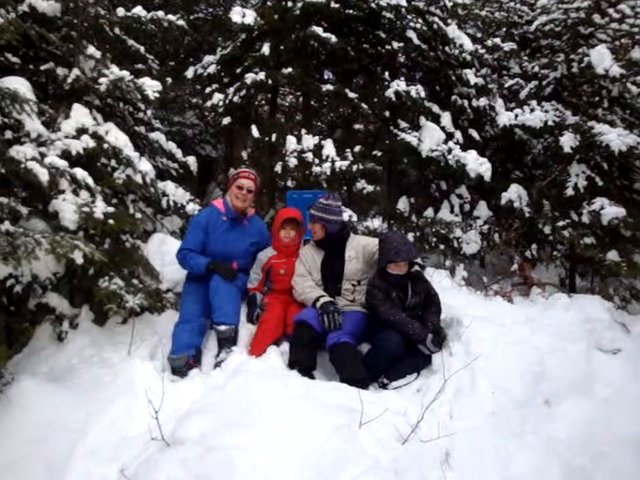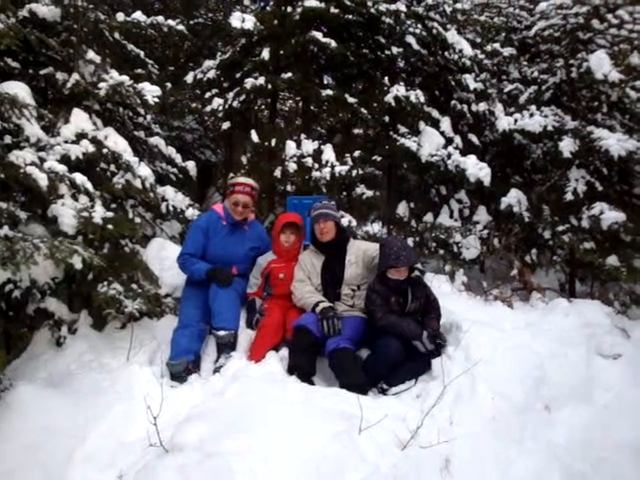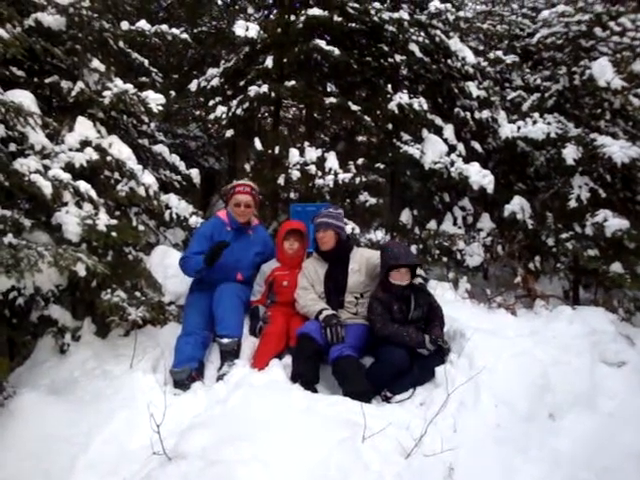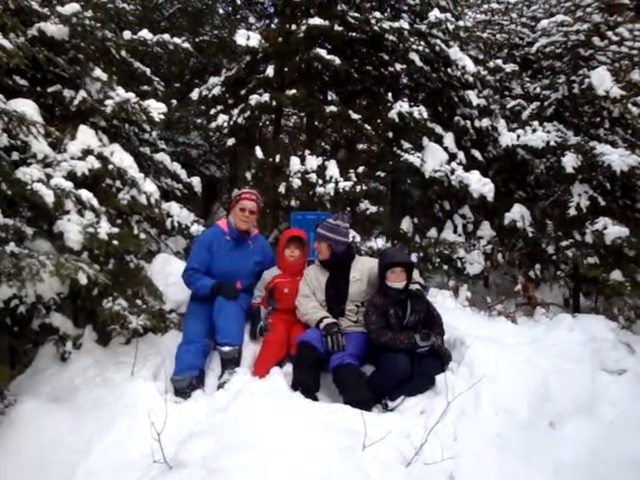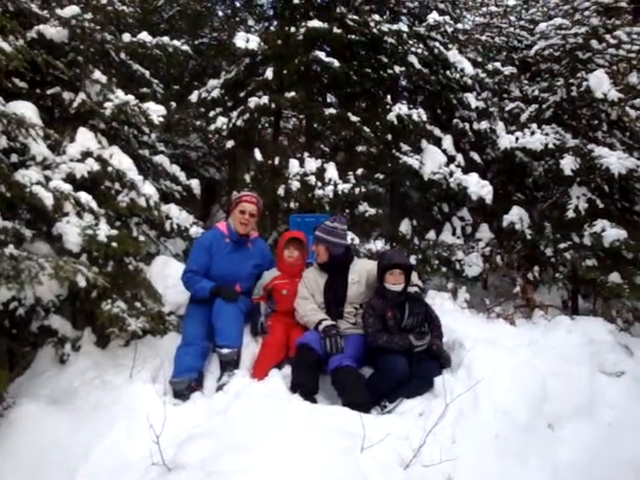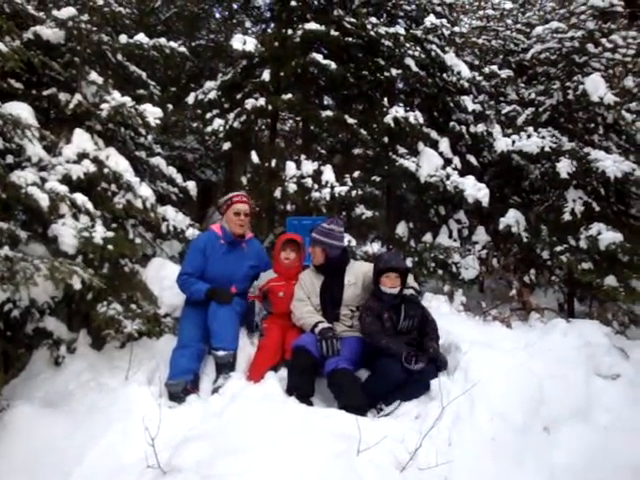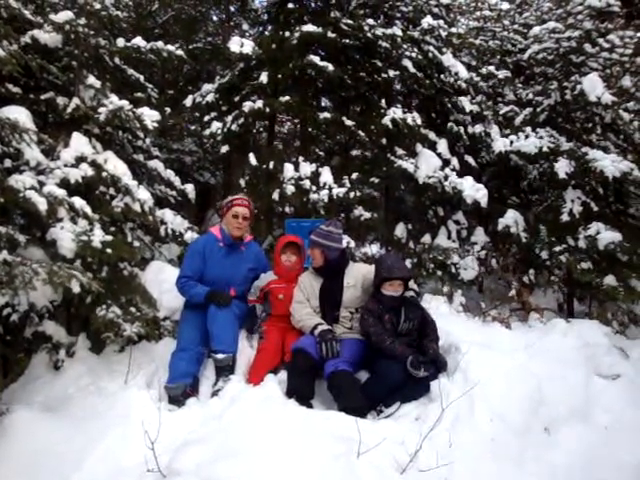
dt=0.7s
person 1, frame 1
left shoulder: (257, 226)
right shoulder: (206, 217)
right elbow: (185, 255)
right wrist: (211, 265)
left hip: (235, 281)
right hip: (202, 278)
left knee: (221, 281)
right knee: (192, 316)
left ankle: (226, 339)
right ankle: (183, 361)
person 1, frame 2
left shoulder: (257, 231)
right shoulder: (206, 221)
right elbow: (186, 259)
right wrist: (211, 271)
left hip: (235, 285)
right hip: (201, 282)
left knee: (222, 288)
right knee: (191, 320)
left ankle: (225, 343)
right ankle: (182, 366)
person 1, frame 3
left shoulder: (261, 236)
right shoulder: (210, 227)
right elbow: (187, 263)
right wrist: (208, 259)
left hip: (239, 292)
right hip: (206, 289)
left knee: (227, 292)
right knee: (195, 328)
left ankle: (229, 353)
right ankle: (185, 374)
person 1, frame 4
left shoulder: (261, 245)
right shoulder: (210, 237)
right elbow: (191, 275)
right wrist: (216, 287)
left hip: (239, 301)
right hip: (206, 298)
left knee: (226, 304)
right knee: (195, 336)
left ankle: (230, 361)
right ankle: (186, 382)
person 1, frame 5
left shoulder: (260, 247)
right shoulder: (210, 239)
right elbow: (190, 277)
right wrist: (216, 289)
left hip: (238, 303)
right hip: (205, 300)
left knee: (225, 305)
right knee: (194, 339)
left ankle: (229, 364)
right ankle: (184, 383)
person 1, frame 6
left shoulder: (255, 248)
right shoulder: (204, 241)
right elbow: (185, 279)
right wrist: (210, 292)
left hip: (235, 305)
right hip: (201, 303)
left knee: (222, 309)
right knee: (190, 341)
left ankle: (225, 366)
right ankle: (180, 386)
person 1, frame 7
left shoulder: (254, 251)
right shoulder: (203, 244)
right elbow: (184, 282)
right wrist: (209, 295)
left hip: (234, 308)
right hip: (200, 305)
left knee: (221, 311)
right knee: (189, 344)
left ankle: (224, 369)
right ankle: (179, 389)
person 2, frame 1
left shoulder: (361, 245)
right shoulder: (307, 252)
right elbow: (301, 284)
right wrist: (323, 302)
left hip: (354, 310)
right hip: (324, 312)
left knee: (338, 339)
right knee: (306, 319)
left ankle: (356, 386)
right ankle: (299, 376)
person 2, frame 2
left shoulder: (360, 249)
right shoulder: (306, 257)
right elbow: (300, 289)
right wrist: (322, 307)
left hip: (353, 314)
right hip: (322, 317)
left knee: (337, 345)
right knee: (305, 324)
left ankle: (355, 392)
right ankle: (298, 380)
person 2, frame 3
left shoulder: (364, 258)
right shoulder: (310, 264)
right elbow: (305, 297)
right wrist: (326, 315)
left hip: (356, 322)
right hip: (326, 324)
left knee: (341, 352)
right knee: (309, 331)
left ankle: (359, 399)
right ankle: (302, 388)
person 2, frame 4
left shoulder: (365, 266)
right shoulder: (312, 272)
right elbow: (306, 304)
right wrist: (326, 323)
left hip: (357, 330)
right hip: (326, 332)
left knee: (342, 361)
right knee: (309, 341)
left ankle: (360, 408)
right ankle: (303, 397)
person 2, frame 5
left shoulder: (364, 268)
right shoulder: (311, 275)
right elbow: (304, 307)
right wrist: (325, 326)
left hip: (356, 333)
right hip: (325, 335)
left knee: (340, 363)
right knee: (309, 342)
left ankle: (359, 409)
right ankle: (302, 399)
person 2, frame 6
left shoulder: (361, 271)
right shoulder: (307, 277)
right elbow: (301, 309)
left wrist: (409, 290)
right wrist: (321, 328)
left hip: (352, 336)
right hip: (321, 336)
left knee: (337, 366)
right knee: (304, 346)
left ankle: (354, 411)
right ankle: (298, 401)
person 2, frame 7
left shoulder: (360, 272)
right shoulder: (306, 279)
right elbow: (300, 311)
right wrist: (321, 330)
left hip: (352, 337)
right hip: (320, 338)
left knee: (336, 368)
right knee: (303, 349)
left ankle: (354, 414)
right ankle: (297, 403)
person 3, frame 1
left shoulder: (417, 277)
right shoulder: (377, 285)
left elbow: (433, 302)
right elbow: (391, 316)
left wrist: (430, 327)
right wrist: (421, 335)
left hip: (415, 328)
right hip: (386, 330)
left knee: (437, 338)
right knee: (393, 344)
left ankle: (390, 375)
person 3, frame 2
left shoulder: (417, 282)
right shoulder: (376, 289)
left elbow: (432, 307)
right elbow: (384, 320)
left wrist: (430, 331)
right wrist: (416, 333)
left hip: (414, 335)
right hip: (387, 336)
left knee: (433, 347)
right knee: (393, 350)
left ankle: (389, 381)
person 3, frame 3
left shoulder: (419, 289)
right shoulder: (380, 296)
left elbow: (436, 315)
right elbow: (384, 328)
left wrist: (434, 336)
right wrist: (418, 340)
left hip: (419, 342)
right hip: (391, 344)
left knee: (435, 357)
right knee: (398, 358)
left ankle: (393, 389)
person 3, frame 4
left shoulder: (417, 296)
right shoulder: (377, 302)
left elbow: (435, 321)
right elbow: (378, 336)
left wrist: (436, 342)
right wrist: (413, 340)
left hip: (417, 350)
right hip: (389, 351)
left knee: (434, 365)
right knee: (400, 365)
left ankle: (392, 397)
person 3, frame 5
left shoulder: (416, 300)
right shoulder: (375, 304)
left elbow: (434, 324)
right elbow: (375, 339)
left wrist: (435, 346)
right wrist: (409, 340)
left hip: (415, 353)
right hip: (387, 354)
left knee: (432, 368)
right knee: (398, 368)
left ankle: (389, 399)
person 3, frame 6
left shoulder: (412, 302)
right shoulder: (371, 307)
left elbow: (430, 327)
right elbow: (376, 339)
left wrist: (432, 350)
right wrist: (403, 354)
left hip: (414, 355)
right hip: (385, 356)
left knee: (429, 371)
right knee: (395, 372)
left ankle: (386, 401)
person 3, frame 7
left shoulder: (412, 303)
right shoulder: (371, 309)
left elbow: (429, 329)
right elbow: (382, 340)
left wrist: (432, 352)
right wrist: (407, 358)
left hip: (413, 355)
right hip: (384, 357)
left knee: (429, 371)
right knee: (395, 373)
left ankle: (388, 402)
person 4, frame 1
right shoulder: (266, 256)
right elbow: (255, 283)
right wrist: (253, 305)
left hip: (296, 299)
right hip: (274, 297)
left knee: (295, 316)
right knee: (274, 315)
right ankle: (257, 354)
person 4, frame 2
right shoulder: (266, 260)
right elbow: (254, 288)
right wrist: (253, 310)
left hip: (296, 304)
right hip: (273, 302)
left knee: (295, 321)
right knee: (273, 320)
right ankle: (256, 360)
person 4, frame 3
right shoulder: (270, 268)
right elbow: (258, 295)
right wrist: (256, 316)
left hip: (300, 311)
right hip: (277, 309)
left knee: (298, 330)
right knee: (276, 329)
right ankle: (259, 367)
person 4, frame 4
right shoulder: (271, 275)
right elbow: (259, 298)
right wrist: (257, 318)
right hip: (279, 316)
left knee: (299, 338)
right knee: (276, 338)
right ankle: (260, 375)
person 4, frame 5
right shoulder: (271, 276)
right elbow: (258, 296)
right hip: (278, 318)
left knee: (298, 340)
right knee: (275, 340)
right ankle: (258, 377)
person 4, frame 6
right shoulder: (268, 277)
right elbow: (255, 295)
right hip: (274, 320)
left knee: (294, 343)
right knee: (271, 343)
right ankle: (255, 379)
person 4, frame 7
right shoulder: (268, 279)
right elbow: (254, 297)
right hip: (274, 322)
left knee: (294, 346)
right knee: (271, 346)
right ankle: (254, 382)
